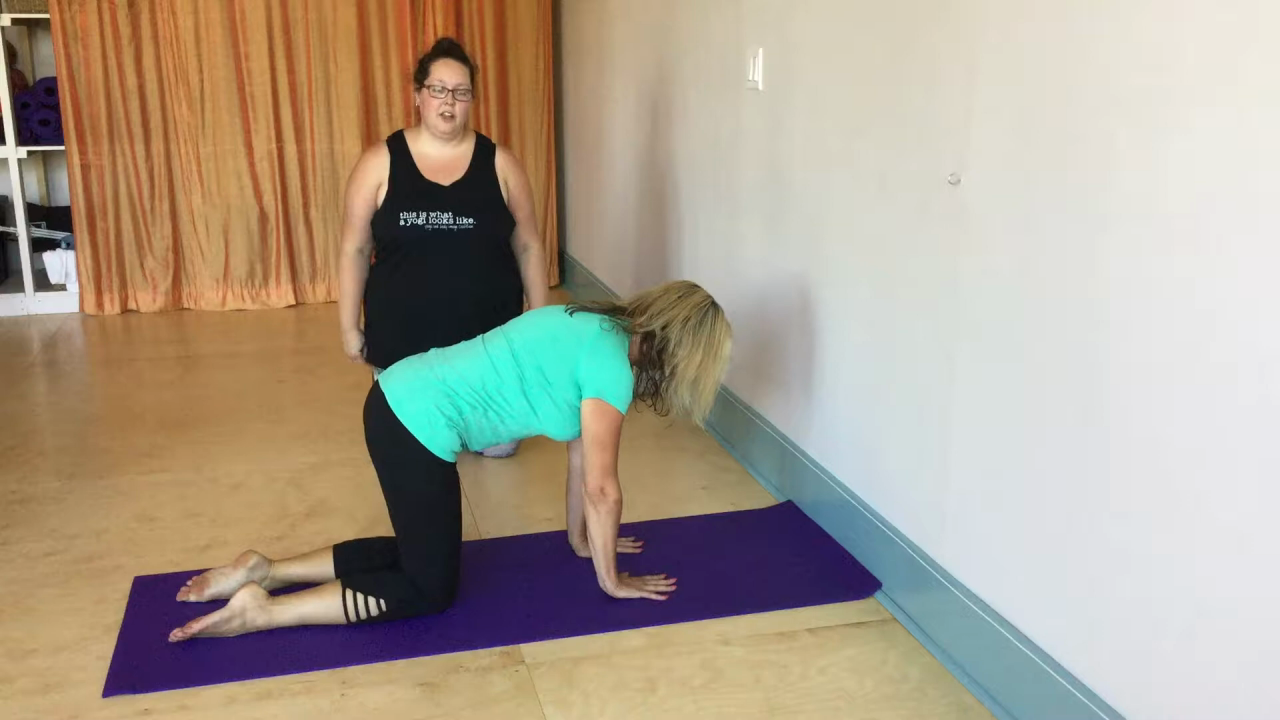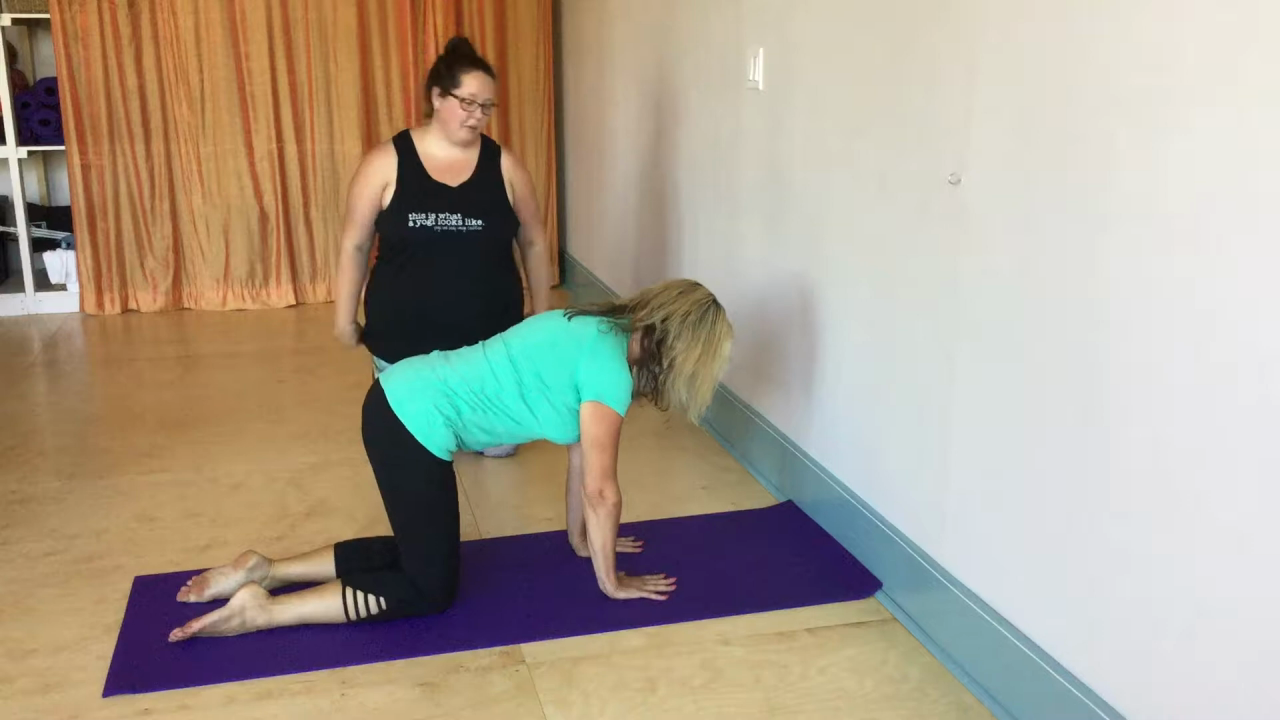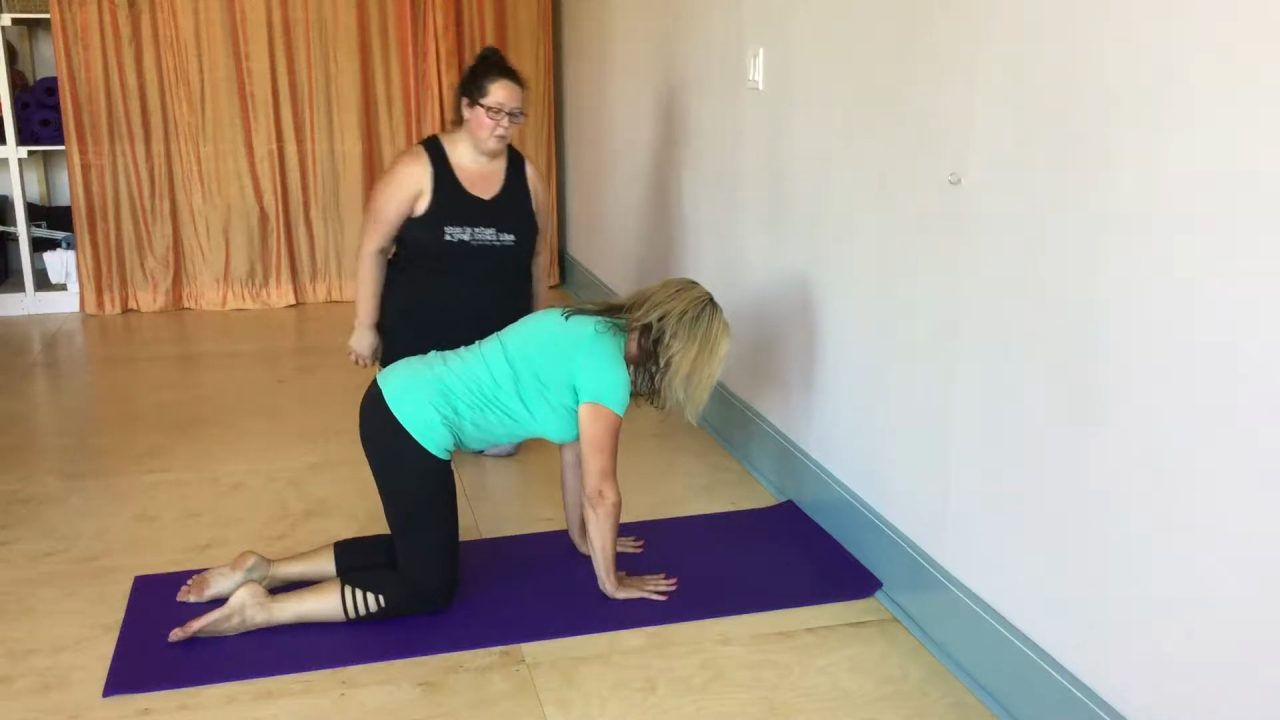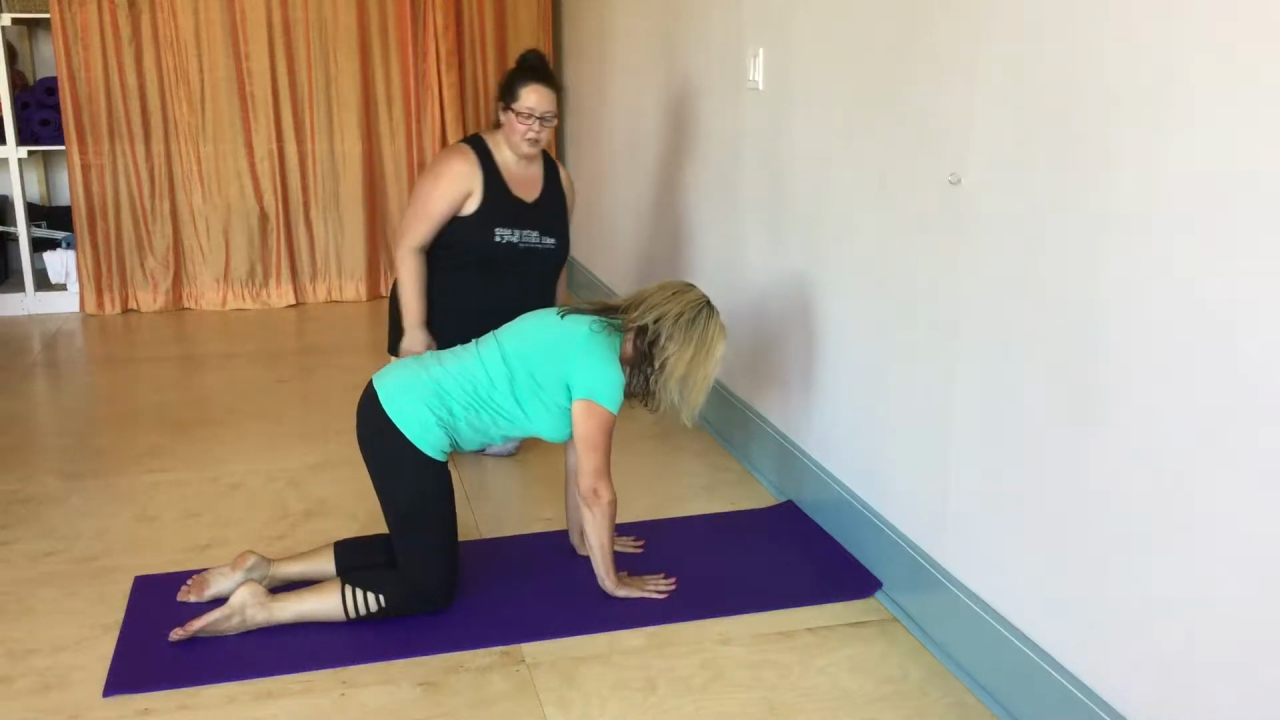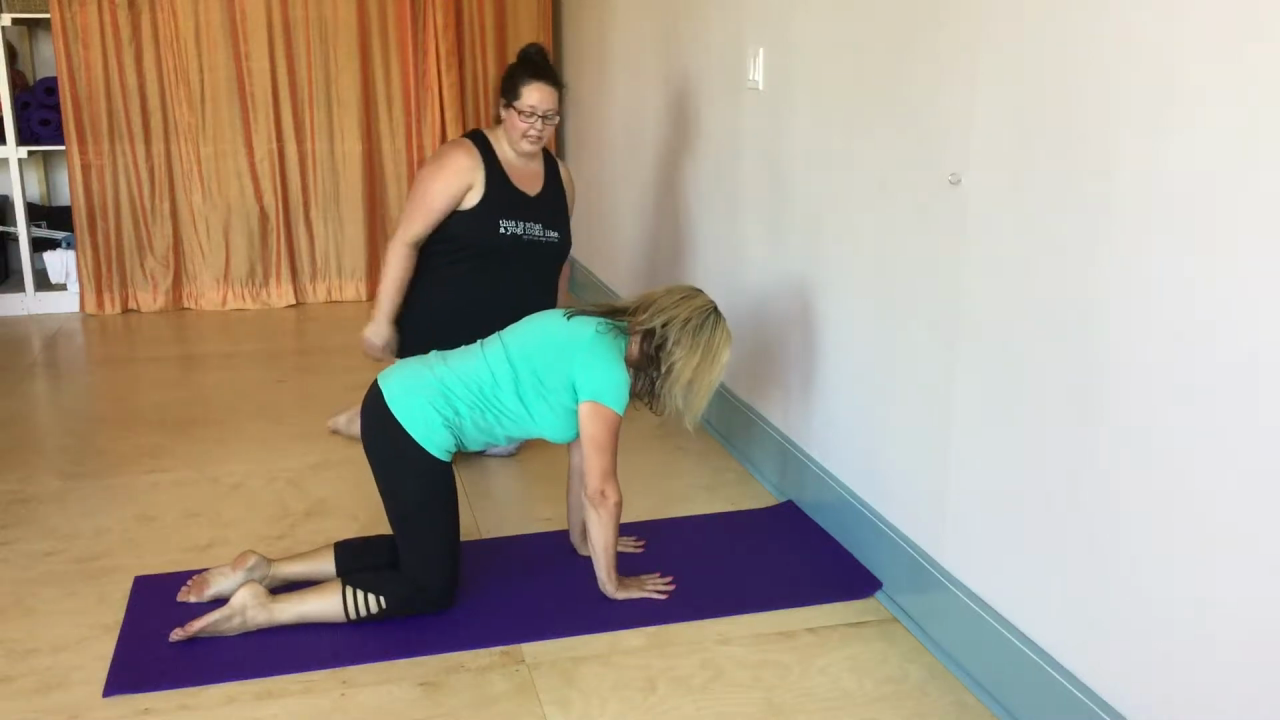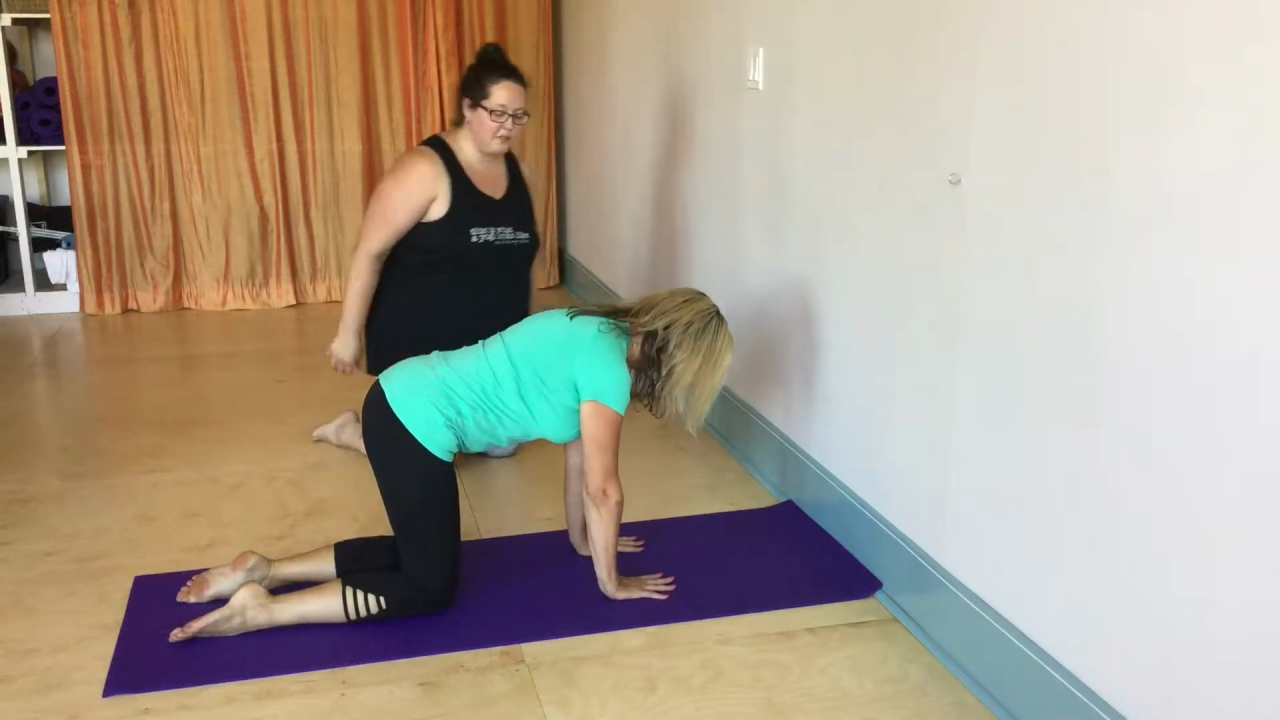
dt=0.3s
person 1, frame 1
left shoulder: (598, 331)
right shoulder: (612, 365)
left elbow: (579, 454)
right elbow: (601, 486)
left wrist: (580, 538)
right wrist: (611, 580)
left hip: (400, 400)
right hip: (418, 424)
left knee: (422, 552)
right knee: (431, 590)
left ankle: (263, 571)
right ankle: (259, 611)
person 1, frame 2
left shoulder: (599, 335)
right shoulder: (611, 368)
left elbow: (580, 455)
right elbow: (601, 490)
left wrist: (581, 539)
right wrist: (610, 581)
left hip: (401, 401)
right hip: (415, 424)
left knee: (420, 553)
right knee: (431, 590)
left ankle: (262, 570)
right ankle: (259, 611)
person 1, frame 3
left shoulder: (597, 331)
right shoulder: (608, 367)
left elbow: (574, 450)
right elbow: (601, 489)
left wrist: (582, 536)
right wrist: (611, 580)
left hip: (397, 400)
right hip: (412, 423)
left knee: (419, 551)
right knee: (431, 588)
left ankle: (261, 570)
right ankle: (259, 609)
person 1, frame 4
left shoulder: (594, 331)
right shoulder: (602, 365)
left elbow: (576, 454)
right elbow: (595, 487)
left wrist: (583, 538)
right wrist: (611, 579)
left hip: (394, 402)
right hip: (409, 424)
left knee: (417, 549)
right knee: (431, 587)
left ankle: (262, 571)
right ankle: (260, 609)
person 1, frame 5
left shoulder: (600, 333)
right shoulder: (607, 366)
left elbow: (580, 453)
right elbow: (601, 488)
left wrist: (582, 538)
right wrist: (611, 581)
left hip: (399, 401)
right hip: (413, 423)
left knee: (420, 550)
right knee: (432, 588)
left ankle: (261, 570)
right ankle: (260, 609)
person 1, frame 6
left shoulder: (597, 333)
right shoulder: (609, 365)
left elbow: (577, 453)
right elbow: (603, 487)
left wrist: (581, 538)
right wrist: (610, 581)
left hip: (401, 400)
right hip: (415, 422)
left knee: (418, 552)
right knee: (432, 587)
left ankle: (262, 570)
right ankle: (259, 609)
person 2, frame 1
left shoulder: (499, 163)
right shoulder: (380, 162)
left elbow: (528, 247)
right elbow: (354, 250)
right wrist: (349, 327)
left hip: (487, 337)
right hip: (403, 338)
left knee: (498, 444)
person 2, frame 2
left shoulder: (504, 165)
right shoulder: (387, 162)
left elbow: (534, 241)
right elbow: (355, 244)
left wrist: (543, 314)
right wrist: (344, 315)
left hip: (489, 337)
right hip: (405, 338)
left knee: (498, 445)
person 2, frame 3
left shoulder: (527, 175)
right shoulder: (417, 168)
left elbow: (537, 254)
right elbow: (373, 249)
right wrist: (365, 327)
right hip: (419, 339)
left knee: (501, 444)
person 2, frame 4
left shoulder: (558, 179)
right shoulder: (462, 167)
left elbow: (554, 260)
right elbow: (409, 245)
right wrist: (414, 328)
right hip: (444, 333)
left knee: (502, 443)
person 2, frame 5
left shoulder: (558, 175)
right shoulder: (463, 160)
left elbow: (557, 257)
right elbow: (405, 241)
right wrist: (382, 320)
right hip: (441, 333)
left knee: (502, 444)
right ankle: (361, 420)
person 2, frame 6
left shoulder: (516, 171)
right shoulder: (425, 169)
left elbow: (524, 255)
right elbow: (369, 253)
right wrist: (349, 332)
right hip: (420, 346)
left knee: (500, 445)
right ankle: (352, 429)
